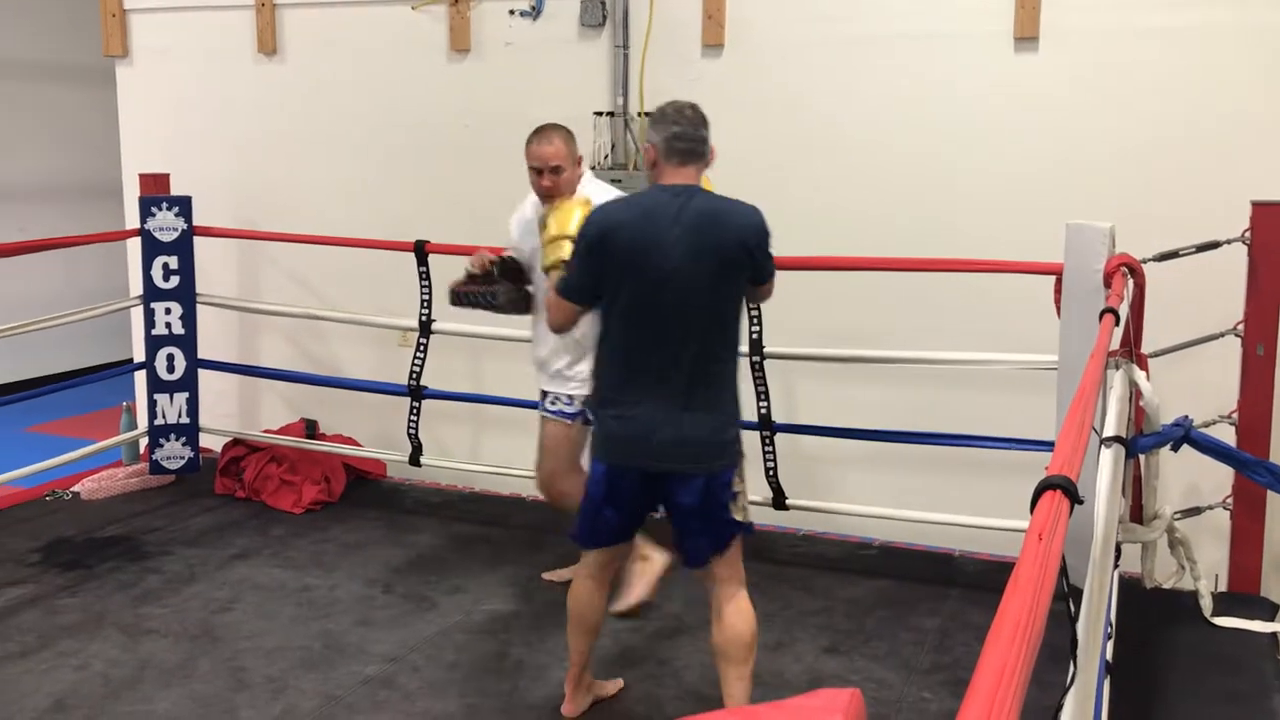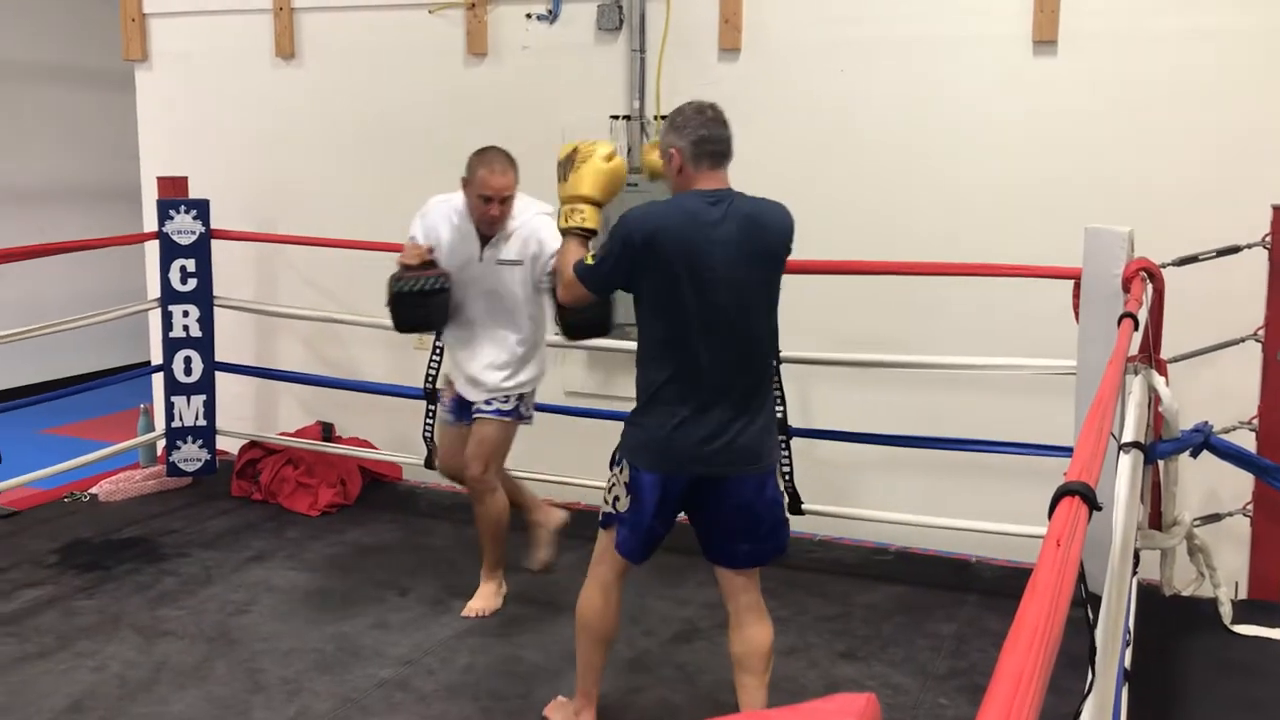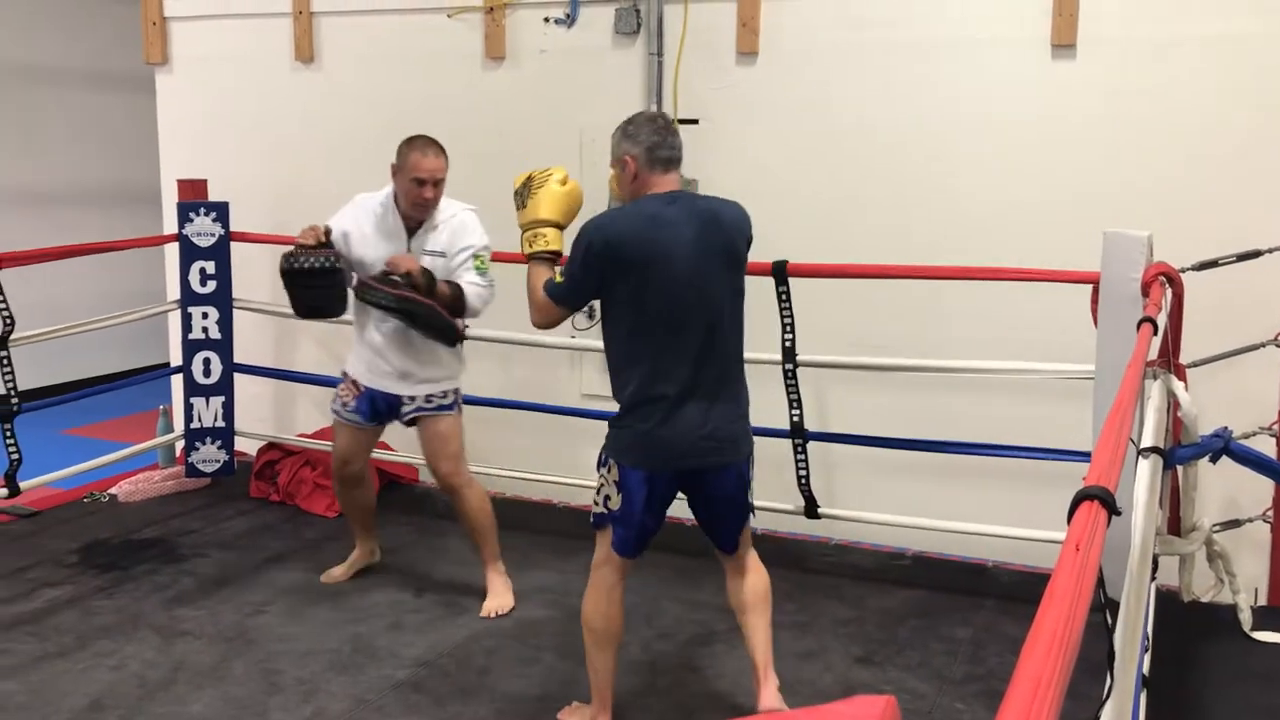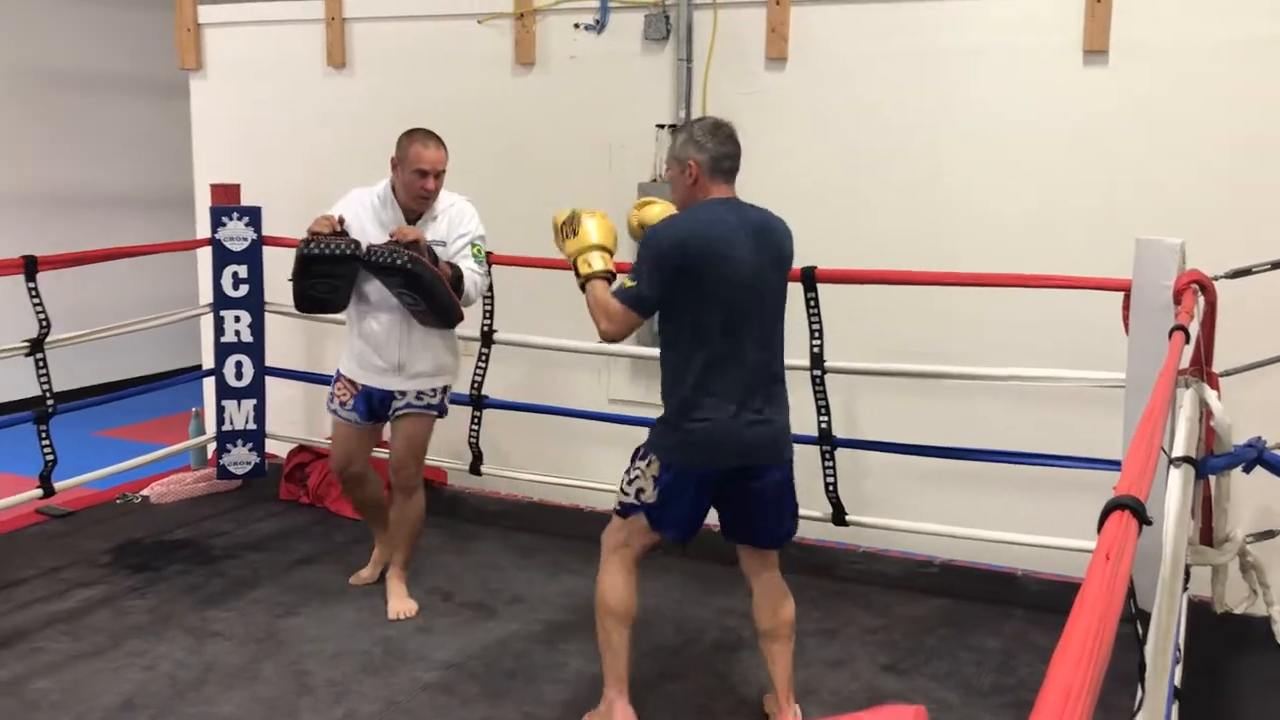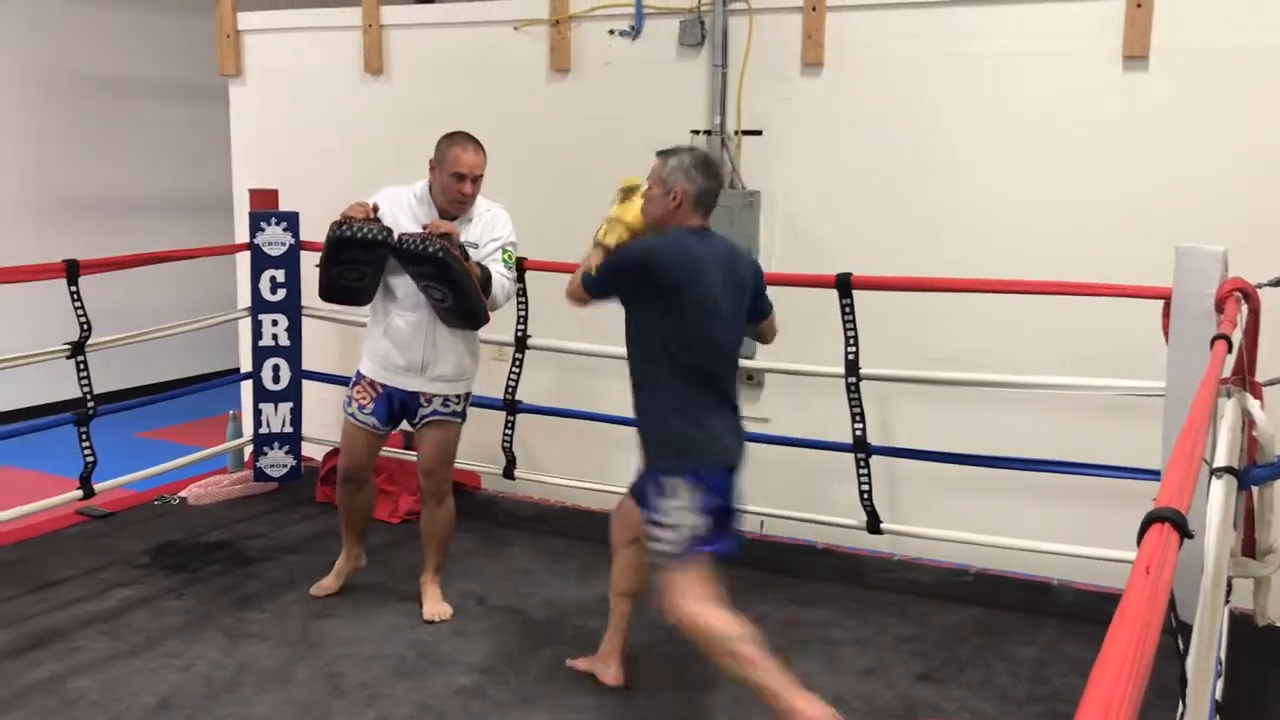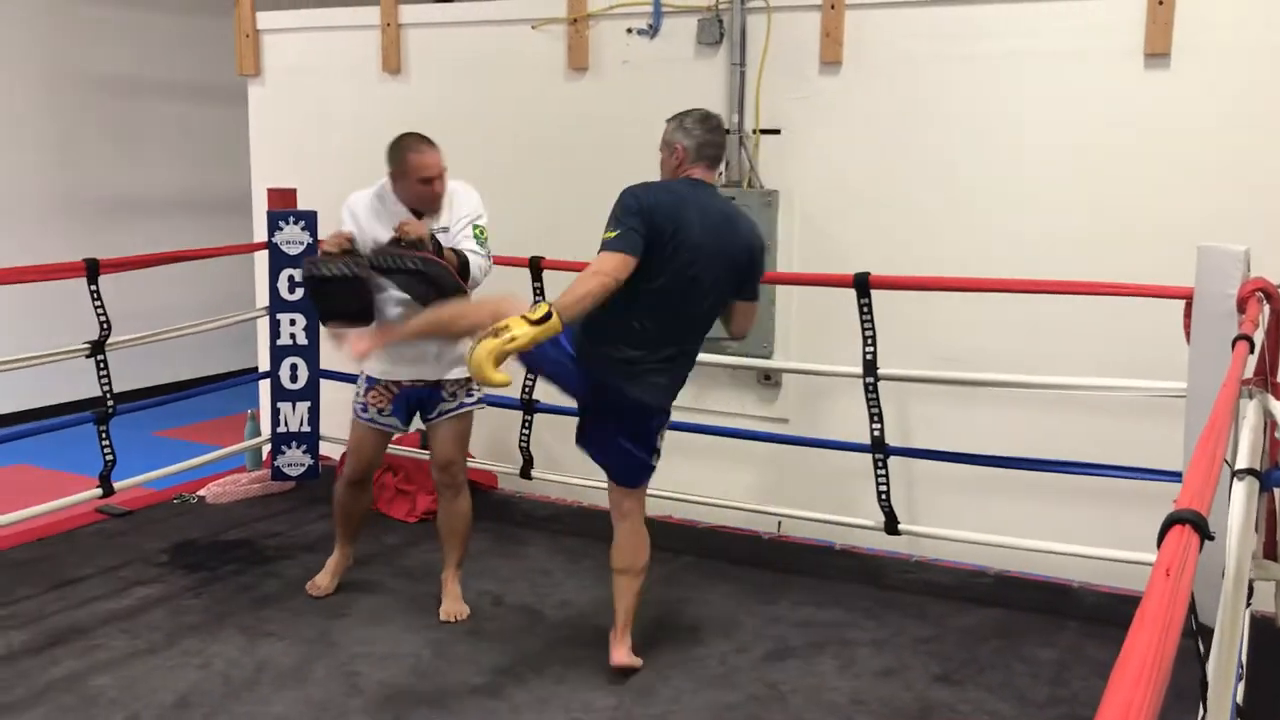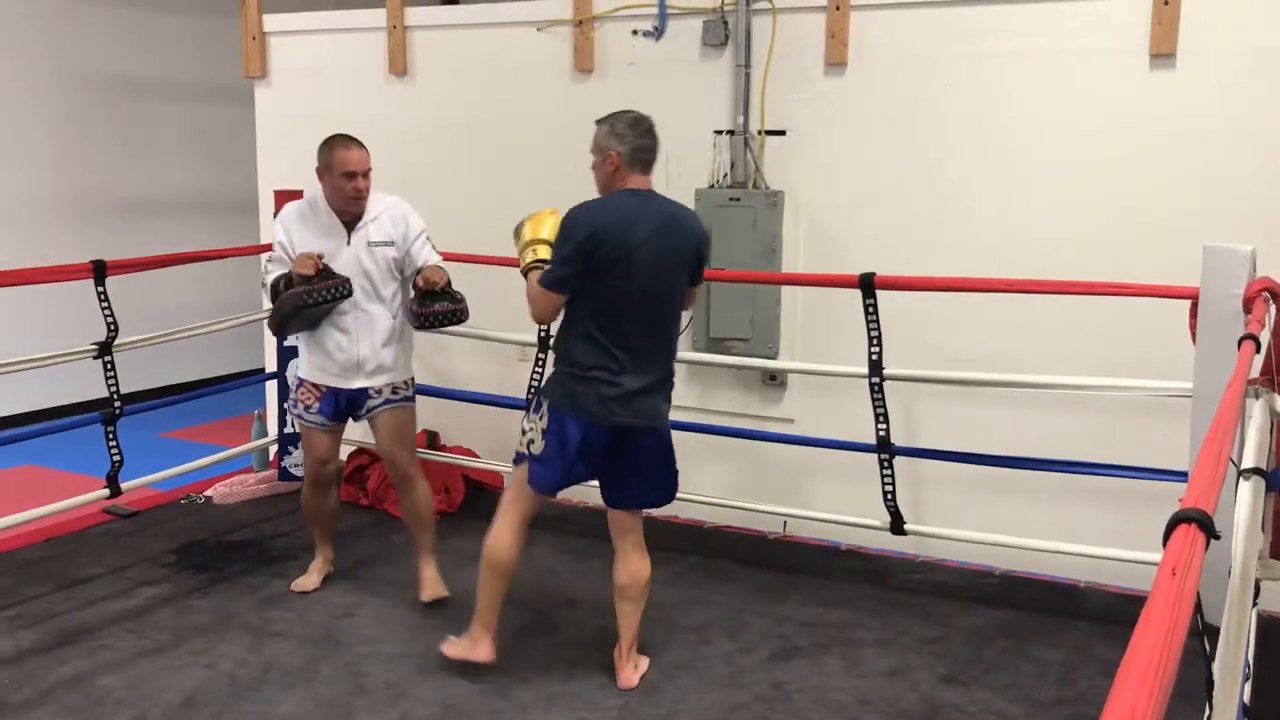
dt=0.4s
person 1, frame 1
left shoulder: (609, 221)
right shoulder: (744, 223)
left elbow: (559, 318)
right elbow: (759, 293)
left wrist: (559, 250)
left hip: (622, 434)
right hip: (706, 440)
left knee: (599, 560)
right knee: (726, 582)
person 1, frame 2
left shoulder: (646, 226)
right shoulder: (774, 223)
left elbow: (571, 291)
left wrist: (578, 209)
right wrist: (681, 186)
left hip: (659, 442)
right hip: (744, 447)
left knee: (608, 568)
right knee: (744, 595)
person 1, frame 3
left shoulder: (608, 234)
right shoulder: (732, 220)
left elbow: (543, 314)
left wrist: (539, 234)
left hip: (645, 439)
right hip: (723, 434)
left knee: (609, 566)
right knee: (740, 556)
person 1, frame 4
left shoulder: (673, 238)
right shoulder: (774, 231)
left elbow: (613, 325)
left wrist: (590, 261)
left hip: (694, 438)
right hip: (765, 435)
left knee: (616, 550)
right knee: (763, 567)
person 1, frame 5
left shoulder: (649, 253)
right shoulder: (737, 262)
left elbow: (576, 289)
right elbow: (766, 330)
left hip: (689, 458)
right hip: (717, 442)
left knee: (690, 603)
right knee: (626, 527)
right ankle: (610, 658)
person 1, frame 6
left shoulder: (646, 200)
right shoulder: (746, 234)
left elbow: (606, 276)
right elbow: (740, 326)
left wrist: (534, 324)
left hip: (591, 354)
right hip: (651, 389)
left knee: (495, 313)
right knee: (628, 511)
left ankle: (383, 334)
right ankle: (623, 642)
person 1, frame 7
left shoulder: (586, 220)
right shoulder: (689, 226)
left elbow: (542, 309)
left wrist: (538, 255)
left hip: (578, 400)
right hip: (646, 407)
left knee: (515, 509)
right knee: (628, 534)
left ankle: (481, 638)
right ankle: (627, 660)
person 2, frame 1
left shoulder: (604, 208)
right shoulder: (532, 210)
right elbow: (519, 269)
right wrist: (492, 263)
left hip: (586, 368)
right hip: (560, 363)
left knee: (554, 477)
right knee: (566, 469)
left ankle: (643, 555)
person 2, frame 2
left shoulder: (537, 226)
right shoulder: (438, 214)
right wrist: (410, 261)
left hip: (509, 373)
right hip: (463, 364)
left knee: (482, 474)
right knee: (454, 463)
left ankle: (495, 577)
right ankle: (542, 516)
person 2, frame 3
left shoulder: (461, 222)
right shoulder: (362, 211)
left elbow: (477, 298)
left wrist: (426, 280)
right wrist: (311, 244)
left hip: (431, 375)
right hip: (368, 369)
left knee: (453, 477)
right knee: (347, 466)
left ankle: (496, 575)
right ankle: (366, 548)
person 2, frame 4
left shoulder: (459, 215)
right shoulder: (358, 205)
left elbow: (471, 288)
left wrist: (428, 256)
right wrist: (319, 239)
left hip: (423, 371)
right hip: (361, 364)
left knee: (405, 475)
right knee: (346, 467)
left ankle: (397, 575)
right ankle: (384, 544)
person 2, frame 5
left shoulder: (492, 220)
right shoulder: (392, 203)
left elbow: (498, 292)
left wrist: (456, 251)
left hip: (445, 377)
right hip: (382, 366)
left knee: (435, 482)
right knee: (352, 469)
left ankle: (431, 581)
right ankle: (350, 555)
person 2, frame 6
left shoulder: (462, 198)
right shoulder: (362, 208)
left elbow: (475, 271)
left wrist: (430, 245)
right wrist: (332, 256)
left hip: (450, 366)
right hip: (390, 366)
left knee: (450, 473)
right knee: (357, 469)
left ankle: (452, 579)
right ankle: (341, 553)
person 2, frame 7
left shoulder: (397, 214)
right shoulder: (294, 219)
left elbow: (425, 266)
right elbow: (275, 289)
left wrist: (433, 275)
right wrist: (293, 276)
left hip: (385, 370)
right hip: (320, 371)
left knee: (403, 466)
right knee: (319, 471)
left ankle: (426, 562)
right ankle: (323, 556)
